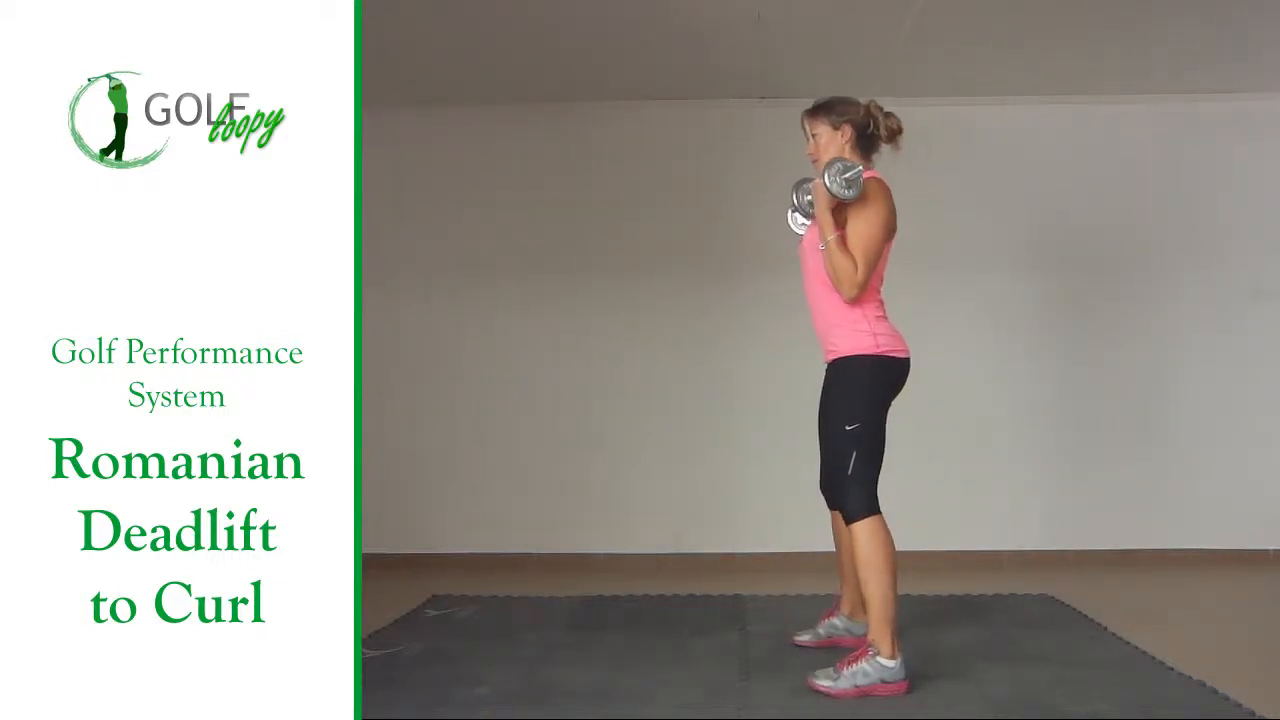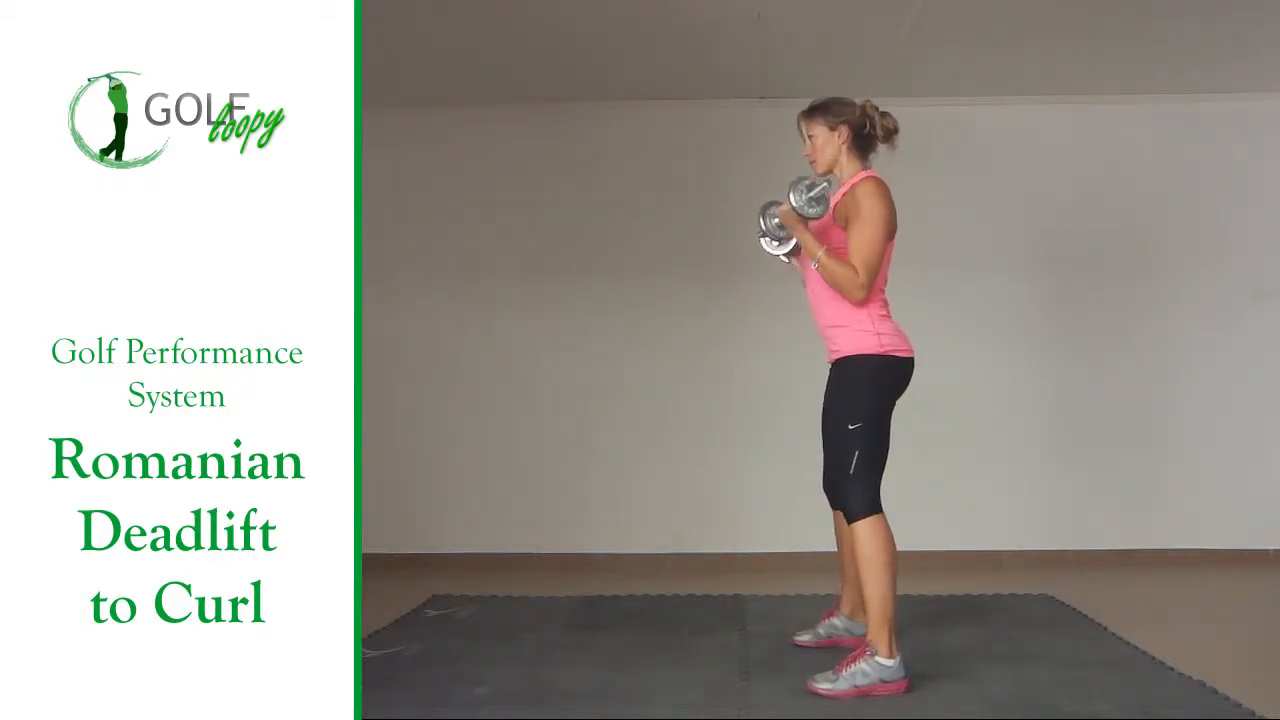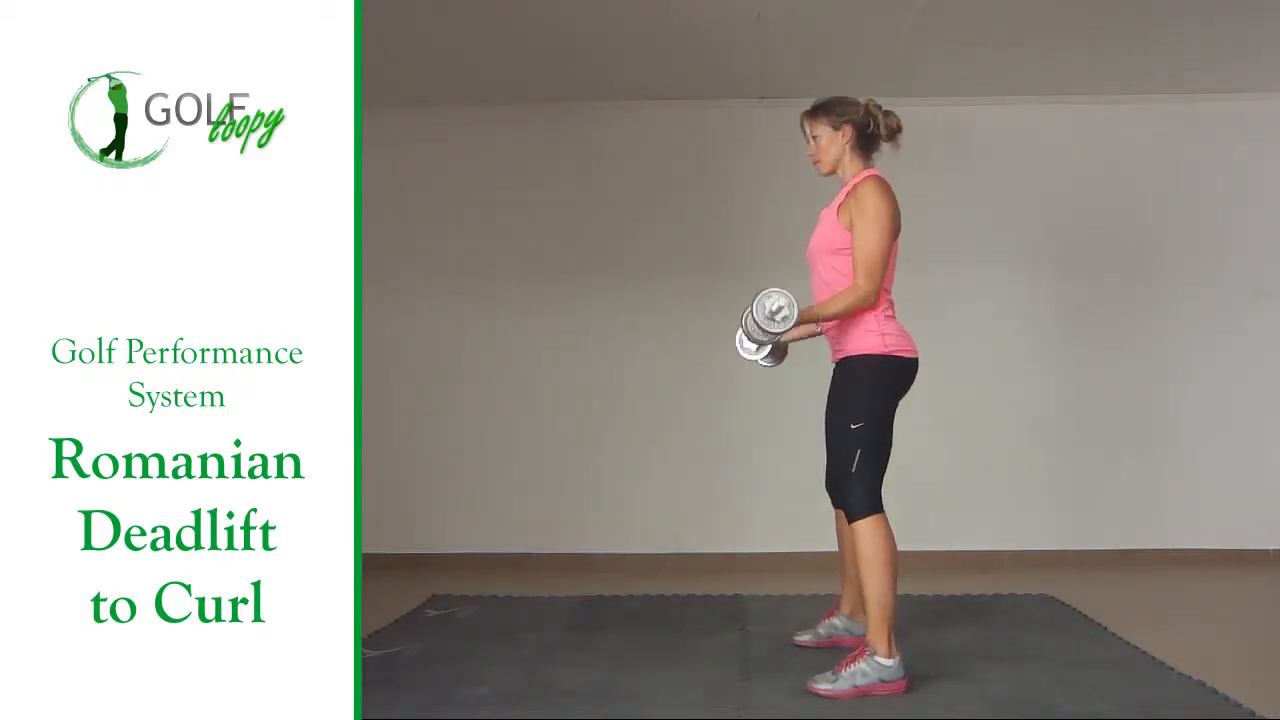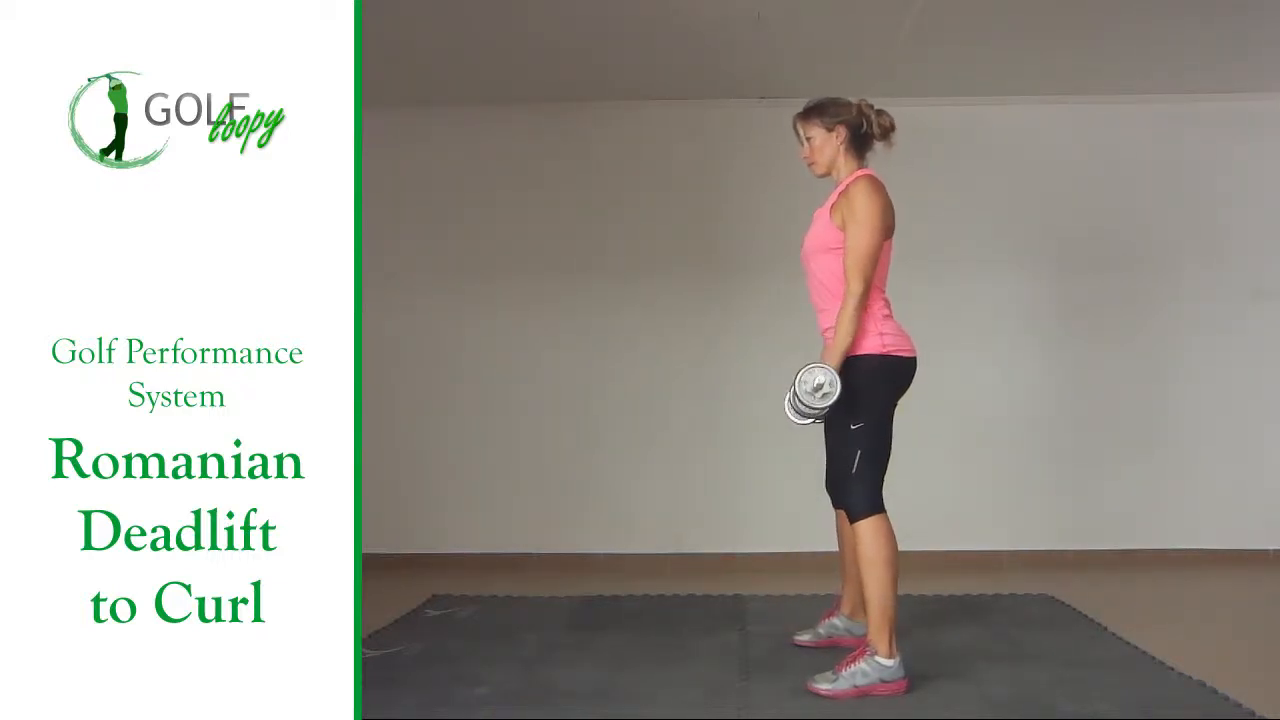
dt=0.5s
person 1, frame 1
left shoulder: (870, 192)
right shoulder: (845, 196)
left elbow: (851, 286)
left wrist: (825, 220)
right wrist: (811, 226)
left hip: (866, 360)
right hip: (847, 362)
left knee: (857, 497)
right knee: (838, 491)
left ankle: (885, 658)
right ankle: (851, 617)
person 1, frame 2
left shoulder: (868, 190)
right shoulder: (843, 196)
left elbow: (857, 287)
left wrist: (808, 237)
right wrist: (797, 251)
left hip: (871, 359)
right hip: (853, 361)
left knee: (860, 497)
right knee: (841, 491)
left ankle: (884, 658)
right ankle: (852, 616)
person 1, frame 3
left shoulder: (870, 190)
right shoulder: (848, 197)
left elbow: (867, 288)
left wrist: (805, 315)
right wrist: (805, 323)
left hip: (874, 360)
right hip: (857, 360)
left knee: (861, 497)
right knee: (844, 491)
left ankle: (884, 659)
right ankle: (852, 616)
person 1, frame 4
left shoulder: (862, 190)
right shoulder: (842, 197)
left elbow: (858, 290)
left wrist: (832, 362)
right wrist: (833, 362)
left hip: (870, 359)
right hip: (855, 359)
left knee: (862, 497)
right knee: (843, 491)
left ankle: (883, 658)
right ankle: (851, 617)
